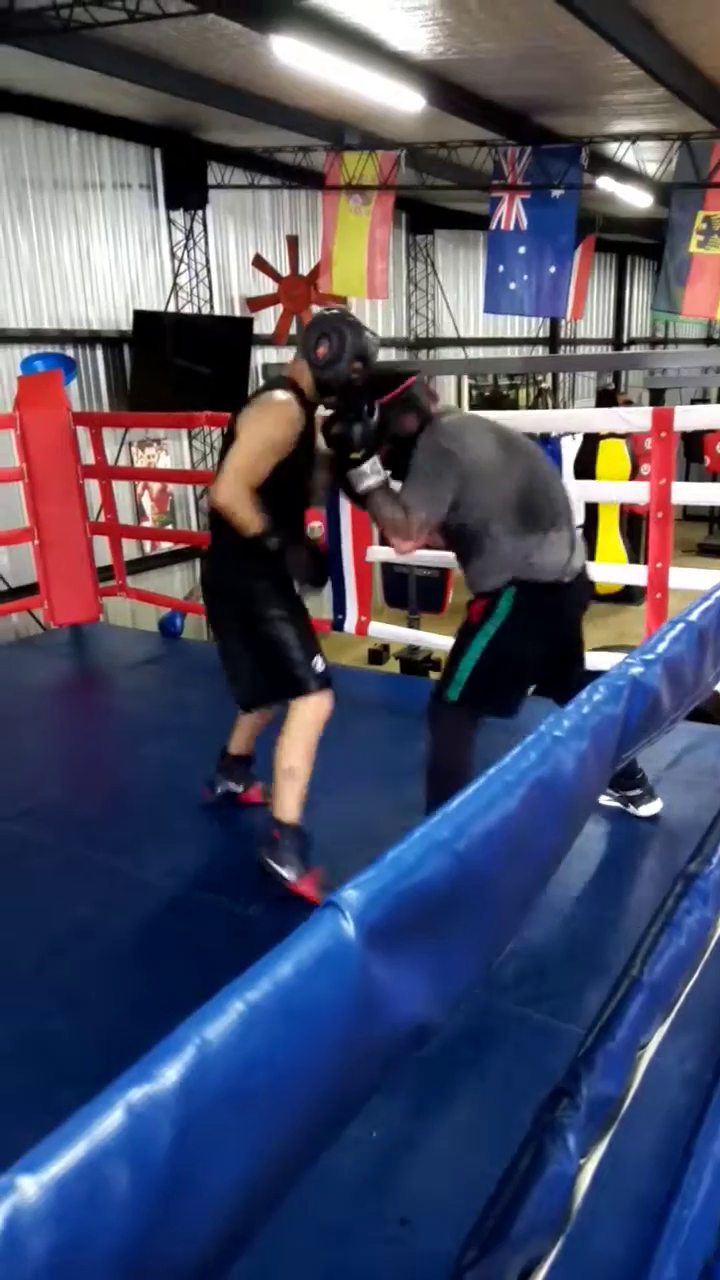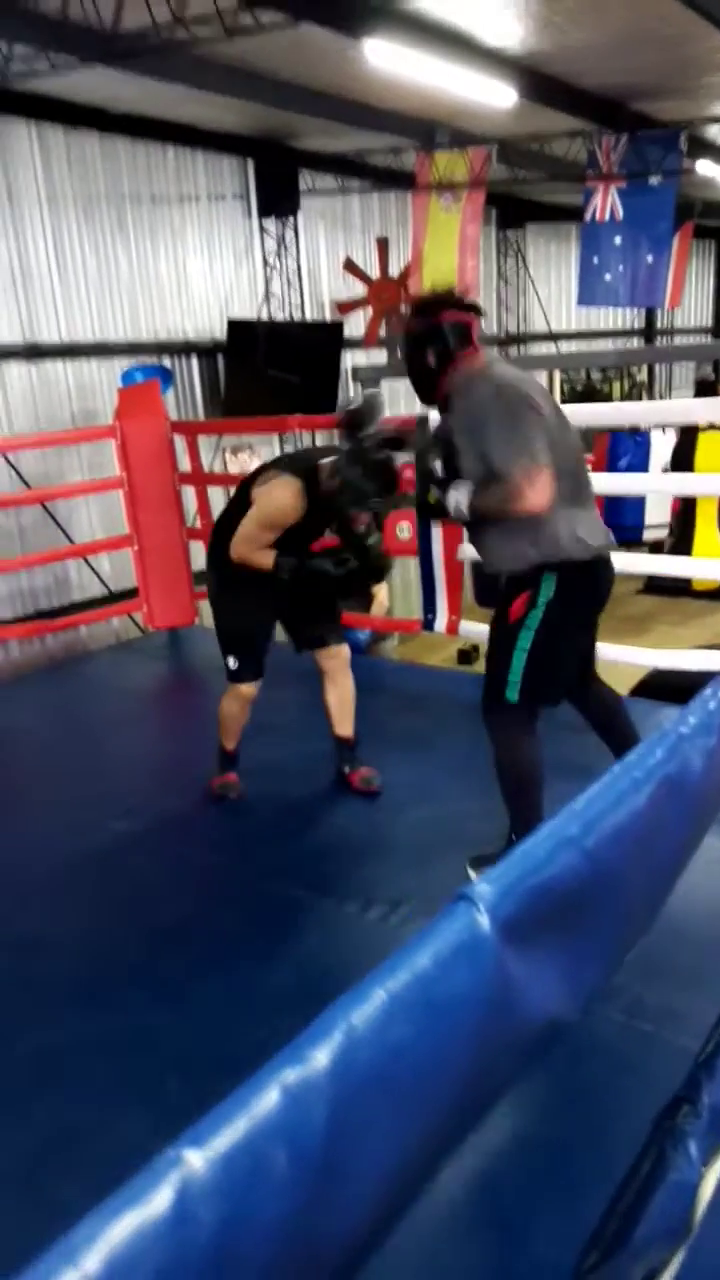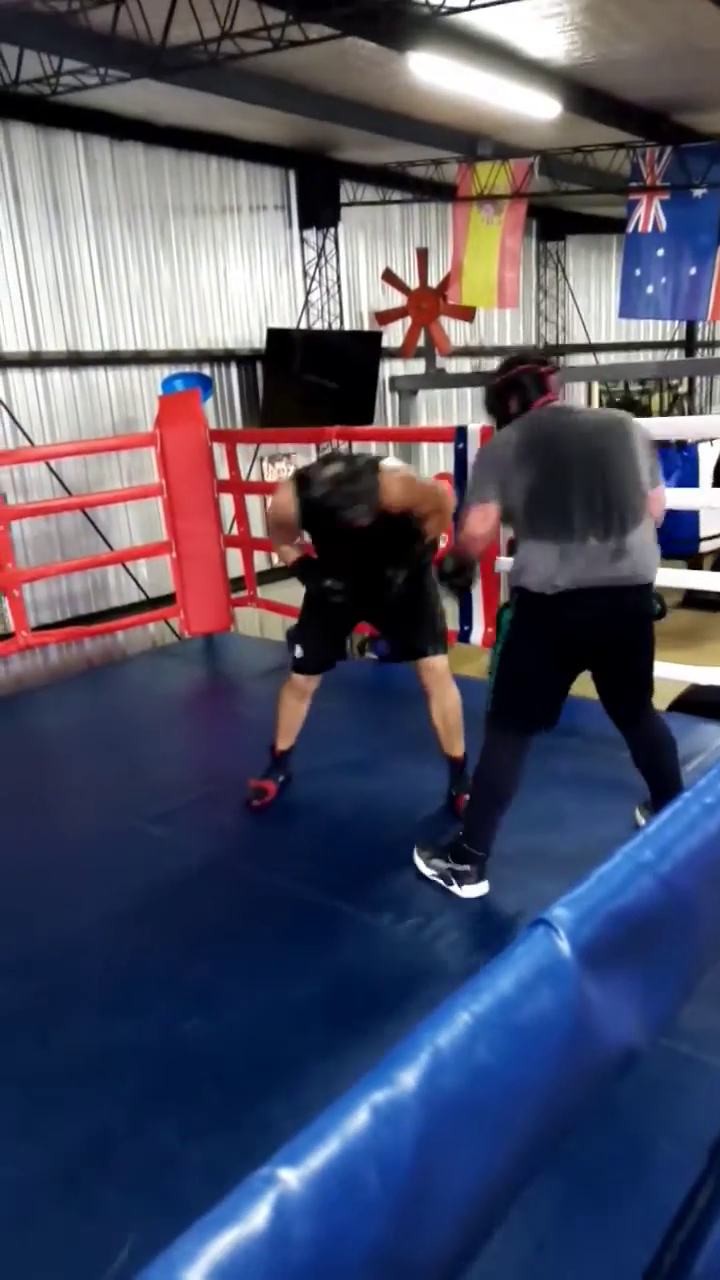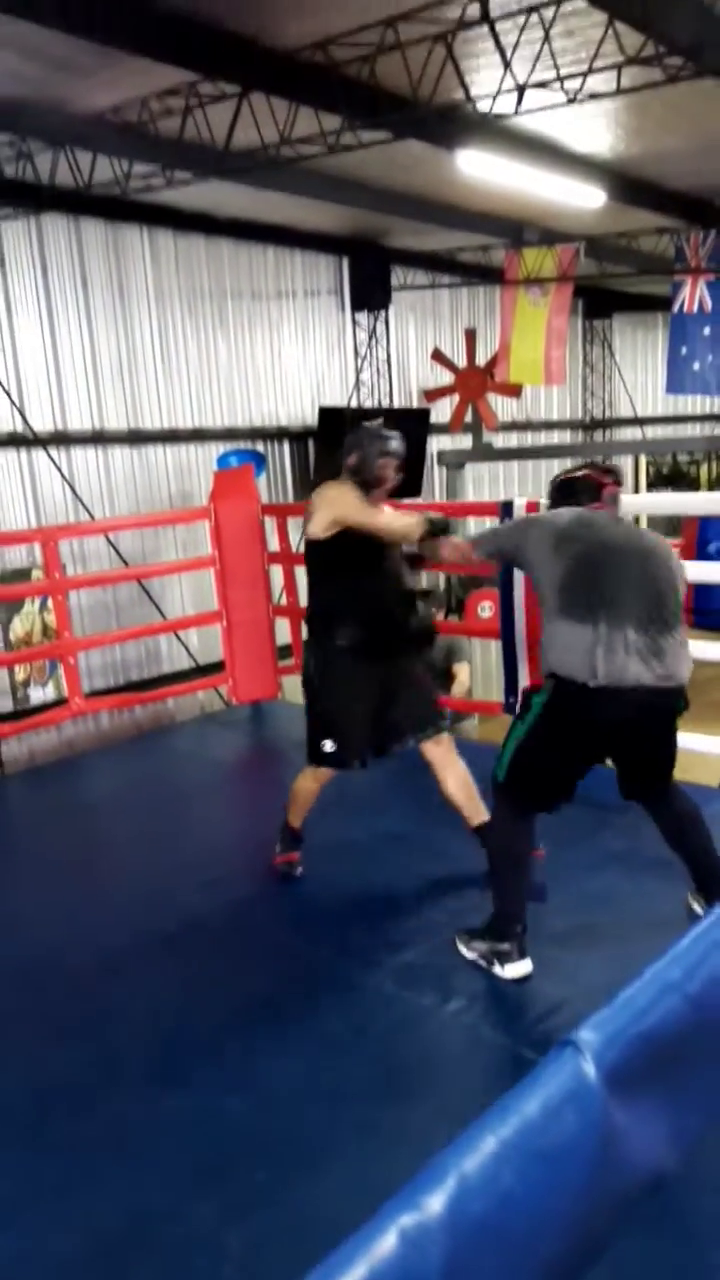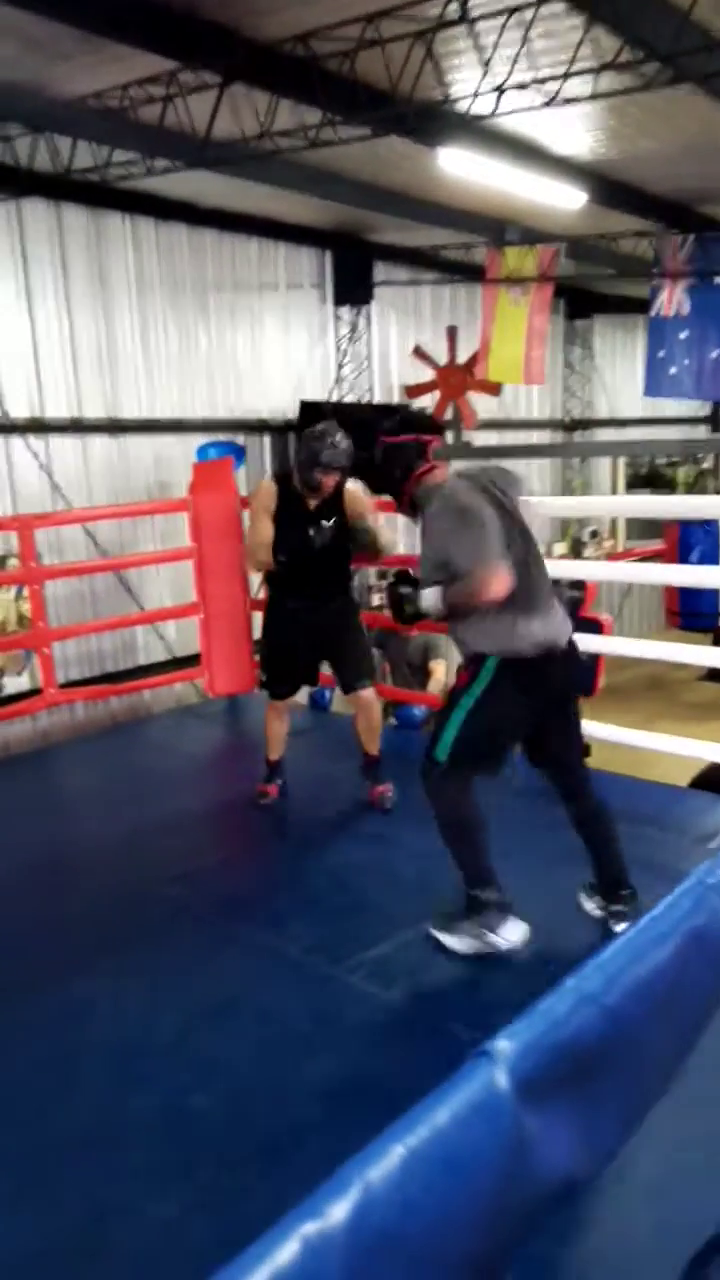
dt=1s
person 1, frame 1
left shoulder: (439, 443)
right shoulder: (463, 430)
left elbow: (406, 535)
right elbow: (442, 518)
left wrist: (362, 468)
left hip: (526, 590)
right hip: (564, 577)
left knee: (452, 711)
right knee: (571, 686)
right ankle: (632, 786)
person 1, frame 2
left shoulder: (495, 397)
right shoulder: (478, 397)
left elbow: (531, 494)
right elbow: (466, 467)
left wrist: (458, 499)
left hip: (556, 570)
right hip: (574, 564)
left knee: (509, 707)
right knee: (579, 679)
person 1, frame 3
left shoulder: (506, 444)
right shoulder: (624, 426)
left elbow: (476, 532)
right elbow: (655, 509)
left hip: (550, 602)
right hip: (629, 594)
left knee: (509, 729)
right knee: (637, 713)
left ankle: (468, 859)
person 1, frame 4
left shoulder: (542, 527)
right shoulder: (659, 548)
right elbow: (675, 622)
left hip: (583, 690)
right hip: (662, 692)
left knee: (513, 801)
right knee: (660, 792)
left ankle: (506, 940)
person 1, frame 5
left shoulder: (446, 508)
right shoulder: (485, 479)
left elbow: (494, 585)
left wrist: (429, 599)
left hip: (508, 661)
right hip: (554, 651)
left knee: (445, 770)
right knee: (567, 772)
left ankle: (489, 907)
right ankle: (618, 896)
person 2, frame 1
left shoulder: (299, 407)
right shoulder: (281, 408)
right elbow: (229, 493)
right wrist: (283, 548)
left hip: (254, 573)
right hip: (244, 577)
left knee: (274, 682)
right knee: (312, 699)
left ankle: (230, 773)
right ankle: (284, 845)
person 2, frame 2
left shoulder: (341, 476)
right shoulder: (286, 493)
left elbow: (358, 525)
right elbow: (241, 551)
left wrist: (367, 551)
right wrist: (304, 571)
left hip: (294, 566)
right hip: (241, 571)
left knee: (336, 657)
right knee: (245, 685)
left ankle: (349, 759)
right ankle: (226, 763)
person 2, frame 3
left shoulder: (391, 481)
right shoulder: (289, 500)
left elbow: (442, 503)
right elbow: (281, 540)
left wrist: (415, 559)
right wrist: (311, 574)
left hip: (400, 575)
right hip: (334, 585)
left knee: (435, 669)
right knee: (301, 679)
left ankle: (459, 782)
right ankle: (277, 768)
person 2, frame 4
left shoulder: (382, 514)
right shoulder: (334, 498)
right elbow: (400, 528)
left wrist: (411, 609)
right wrist: (437, 528)
left hip: (388, 648)
right hip: (339, 654)
left knee: (438, 745)
right knee: (326, 767)
right ankle: (290, 838)
person 2, frame 5
left shoulder: (352, 494)
right shoulder: (271, 492)
left elbow: (377, 547)
right elbow: (256, 557)
left wrist: (366, 539)
right wrist: (296, 549)
left hip: (337, 608)
right hip: (287, 611)
left knee: (365, 695)
right knee: (279, 700)
left ankle: (374, 772)
right ankle: (274, 774)
